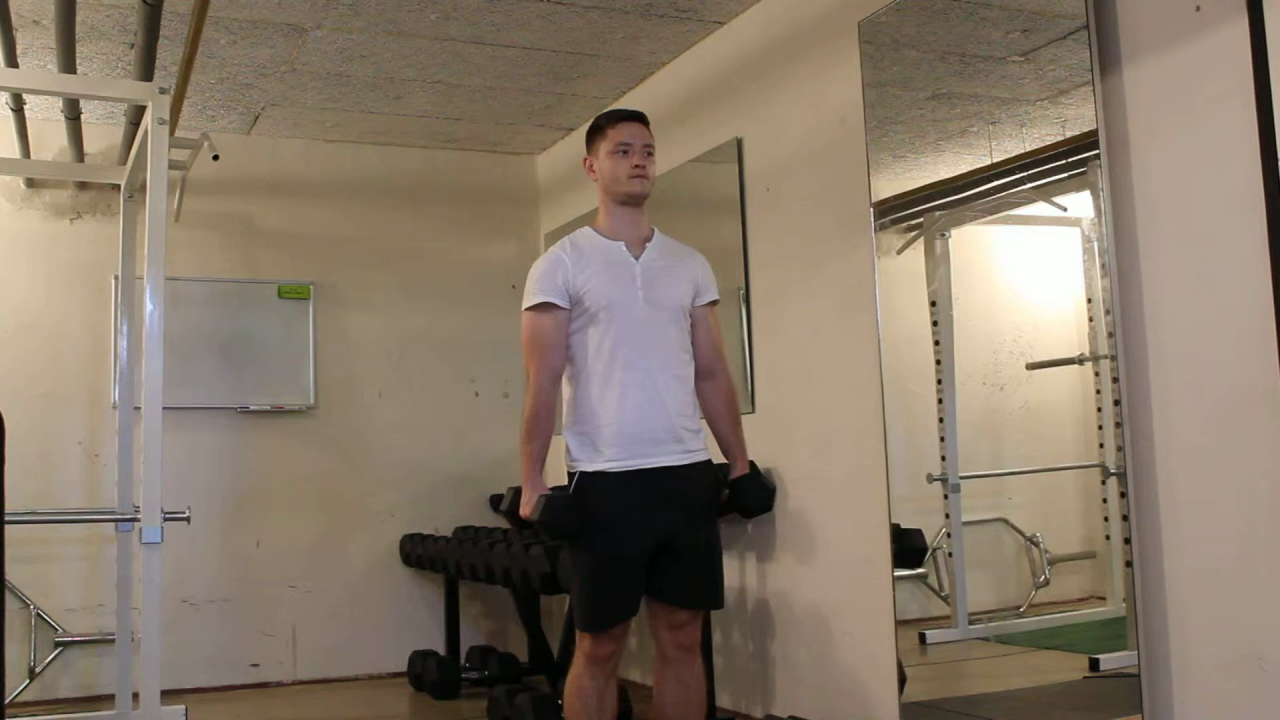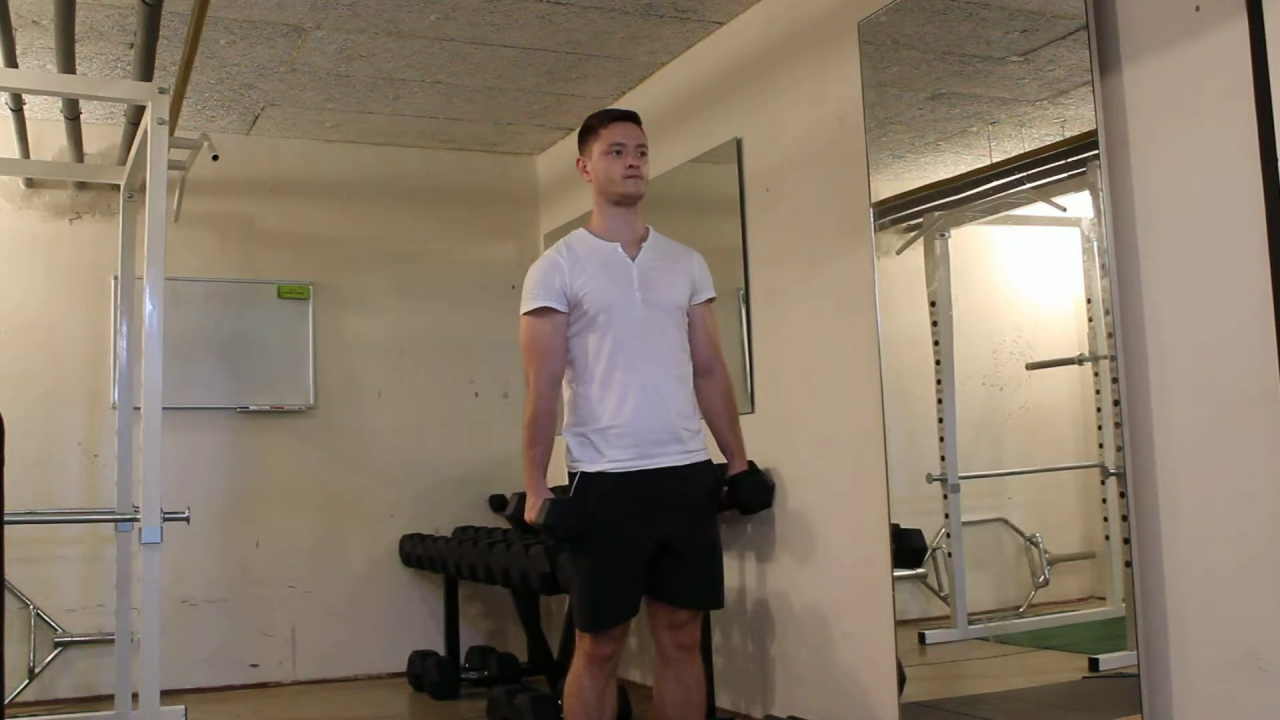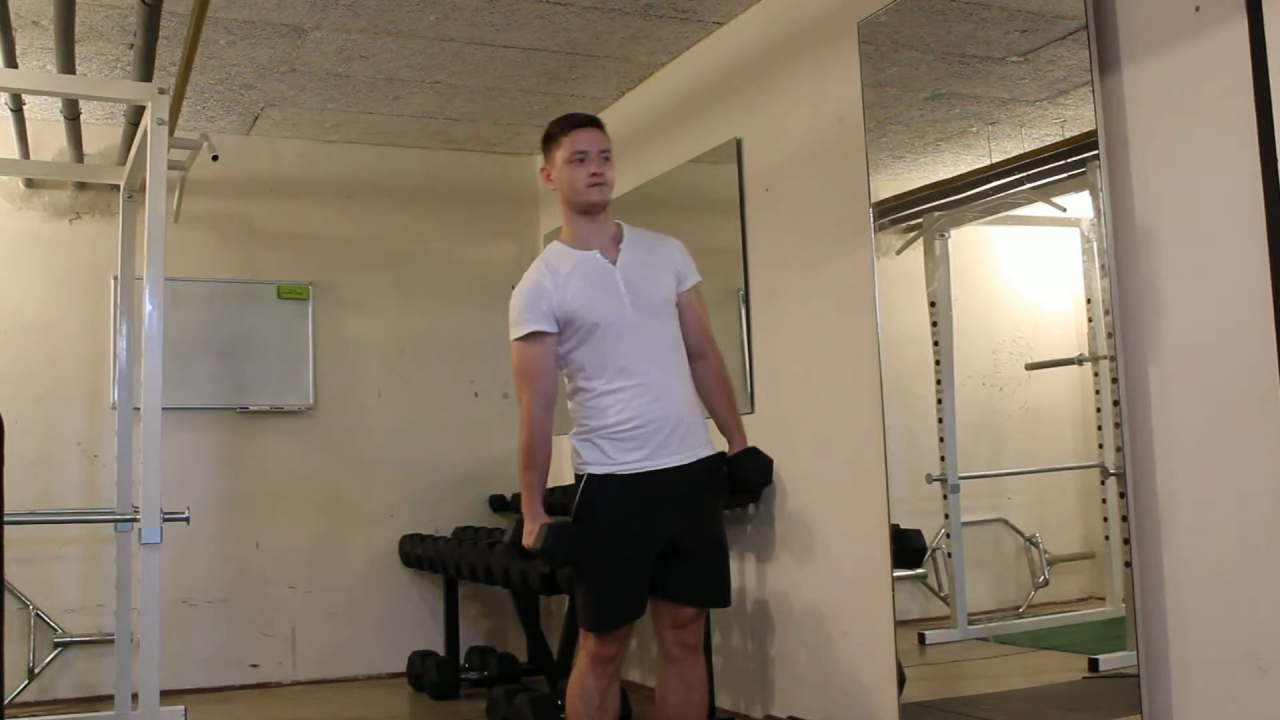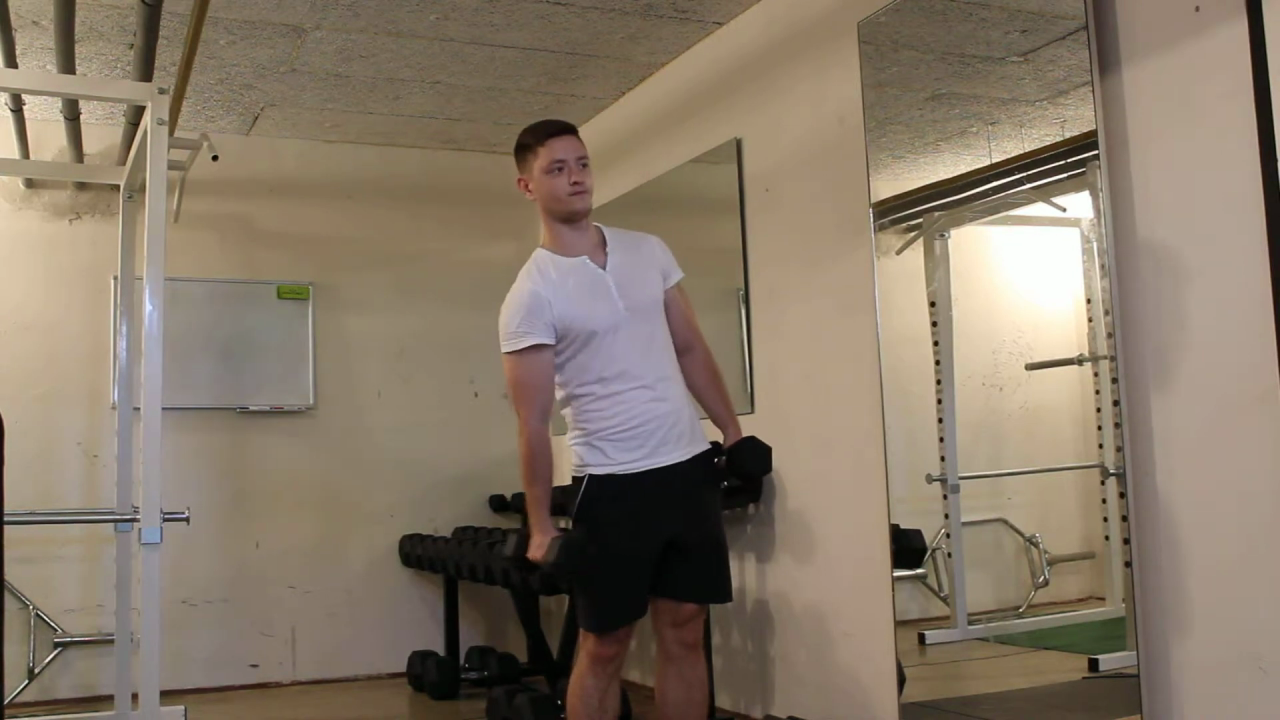
dt=0.5s
person 1, frame 1
left shoulder: (689, 264)
right shoulder: (561, 264)
left elbow: (712, 373)
right elbow: (543, 382)
left wrist: (740, 462)
right wrist: (531, 481)
left hip: (687, 474)
right hip: (605, 480)
left knee: (682, 637)
right knee: (599, 645)
person 1, frame 2
left shoulder: (686, 263)
right shoulder: (558, 267)
left elbow: (710, 371)
right elbow: (543, 387)
left wrist: (738, 460)
right wrist: (536, 487)
left hip: (687, 473)
right hip: (606, 480)
left knee: (682, 638)
right knee: (600, 646)
person 1, frame 3
left shoulder: (667, 252)
right shoulder: (542, 285)
left elbow: (703, 356)
right elbow: (536, 408)
left wrist: (738, 441)
right wrist: (533, 510)
left hip: (691, 471)
right hip: (613, 483)
left knee: (685, 635)
right knee: (603, 646)
person 1, frame 4
left shoulder: (648, 250)
right shoulder: (532, 296)
left elbow: (689, 348)
right elbow: (533, 420)
left wrist: (732, 429)
right wrist: (540, 522)
left hip: (687, 467)
right hip: (613, 483)
left knee: (684, 633)
right knee: (604, 647)
